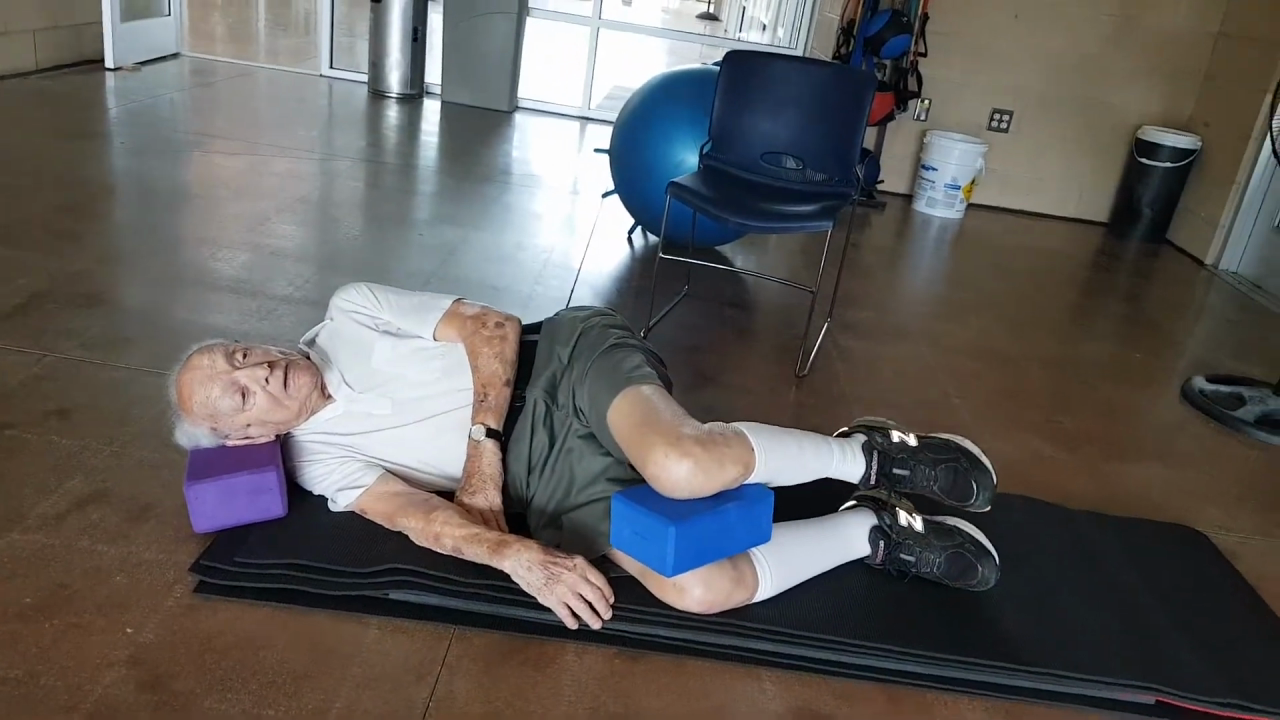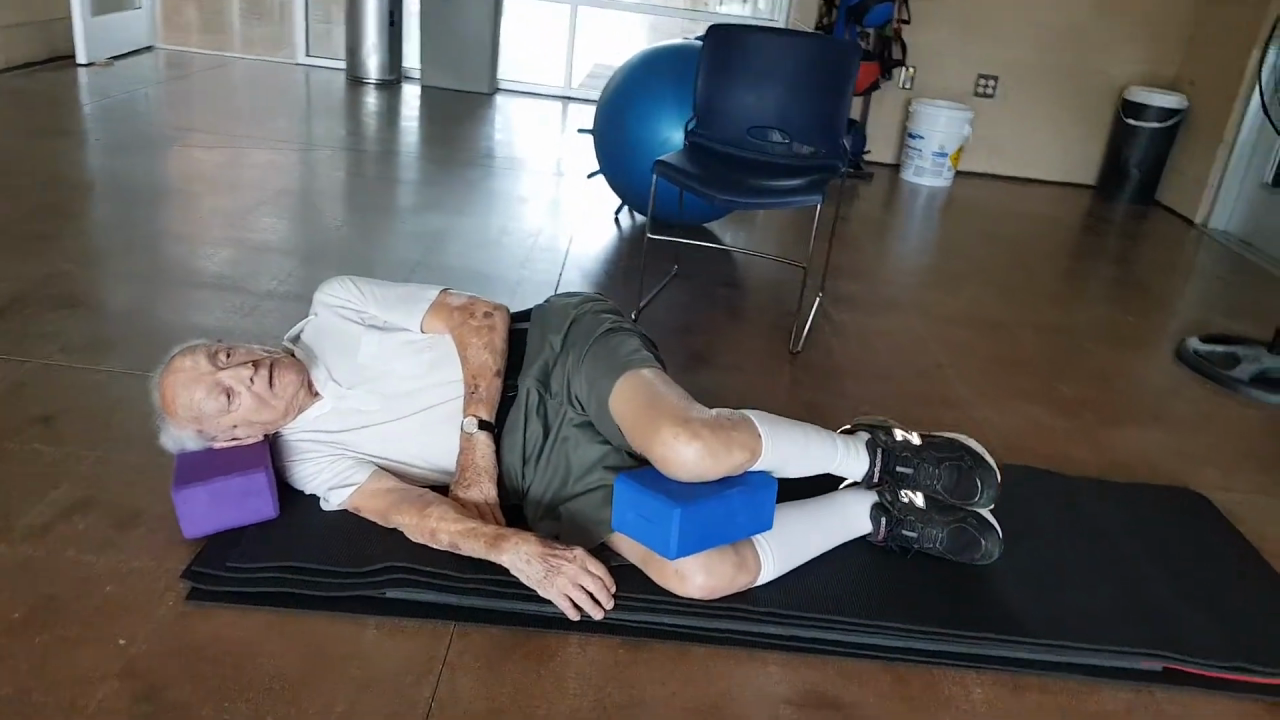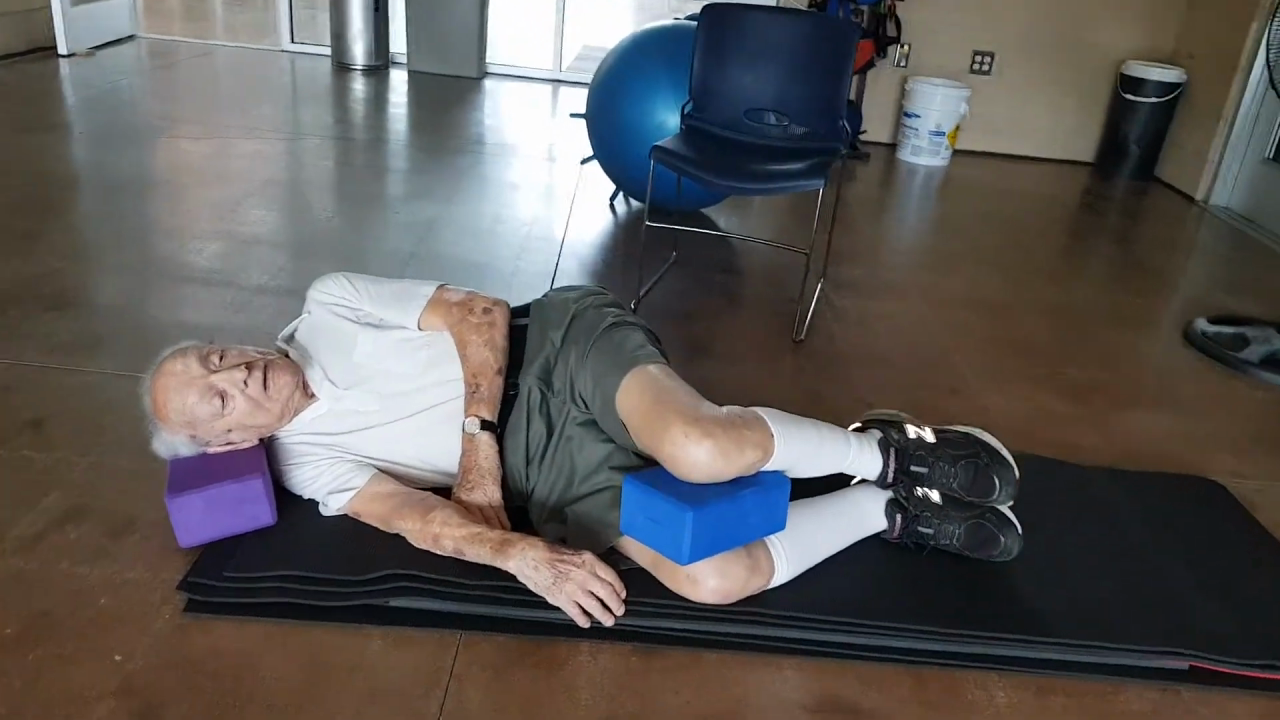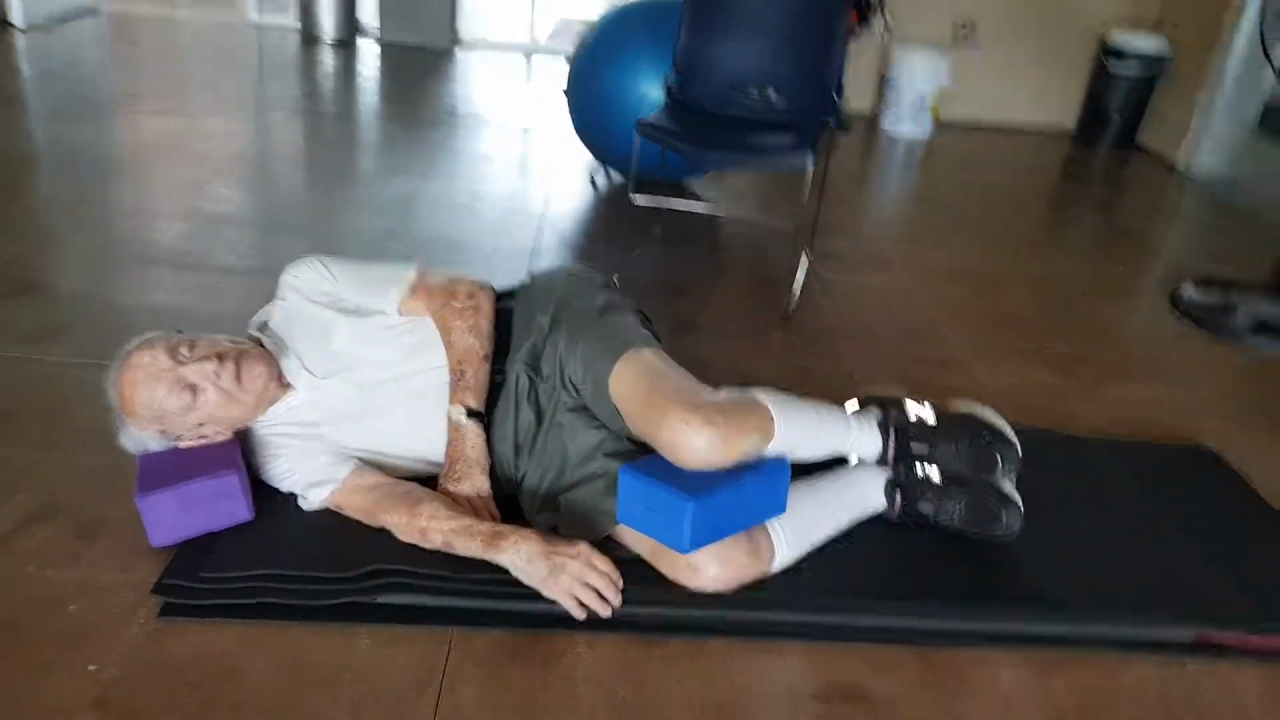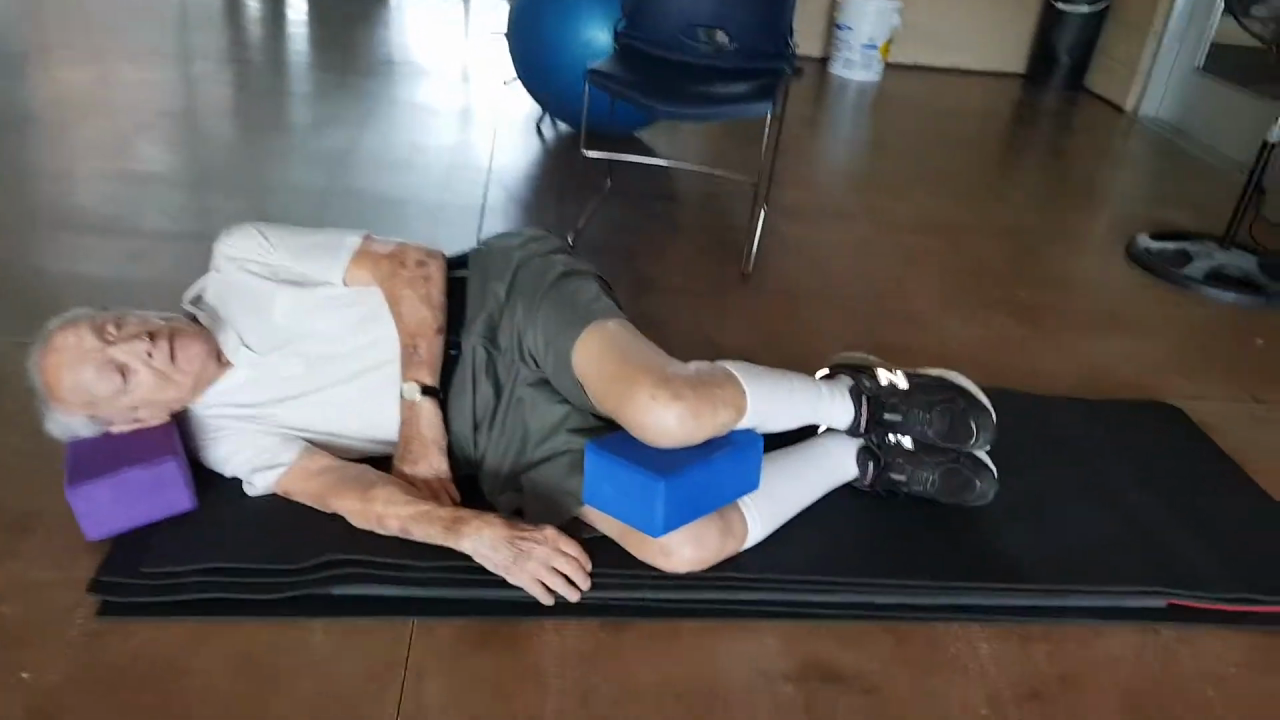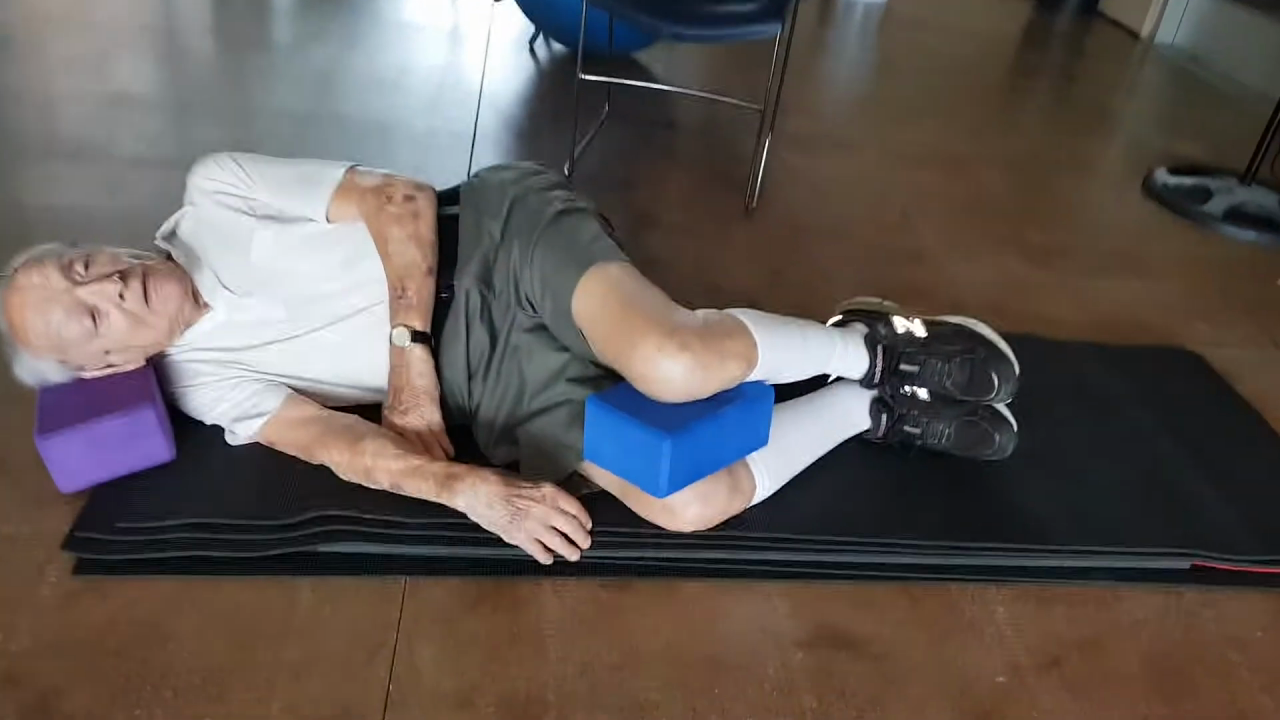
dt=0.2s
person 1, frame 1
left shoulder: (350, 311)
right shoulder: (319, 464)
left elbow: (493, 329)
right elbow: (421, 517)
left wrist: (481, 441)
right wrist: (517, 557)
right hip: (548, 478)
left knee: (681, 466)
right knee: (698, 589)
left ankle: (863, 456)
right ankle: (875, 532)
person 1, frame 2
left shoulder: (334, 306)
right shoulder: (309, 462)
left elbow: (482, 319)
right elbow: (416, 514)
left wrist: (473, 432)
right wrist: (514, 550)
right hip: (545, 466)
left knee: (687, 448)
right knee: (700, 576)
left ankle: (866, 453)
right ankle: (876, 514)
person 1, frame 3
left shoulder: (326, 304)
right shoulder: (308, 466)
left elbow: (479, 315)
right elbow: (420, 518)
left wrist: (476, 434)
right wrist: (521, 553)
right hip: (552, 467)
left knee: (697, 448)
right knee: (712, 579)
left ankle: (880, 451)
right ankle: (890, 511)
person 1, frame 4
left shoulder: (302, 291)
right shoulder: (284, 458)
left elbow: (463, 302)
right elbow: (403, 512)
left wrist: (463, 423)
right wrist: (513, 547)
right hip: (540, 453)
left knee: (699, 436)
right knee: (711, 566)
left ankle: (880, 427)
right ankle: (886, 486)
person 1, frame 5
left shoulder: (240, 261)
right shoulder: (226, 440)
left elbow: (411, 269)
right elbow: (353, 495)
left wrist: (416, 401)
right wrist: (475, 533)
right hip: (495, 432)
left knee: (665, 412)
right knee: (682, 545)
left ankle: (850, 398)
right ankle: (857, 458)
person 1, frame 6
left shoulder: (214, 190)
right shoulder: (203, 384)
left elbow: (400, 203)
right elbow: (337, 445)
left wrist: (405, 346)
right wrist: (468, 491)
right hip: (490, 376)
left knee: (671, 364)
right knee: (686, 504)
left ankle: (866, 346)
right ankle: (872, 410)
